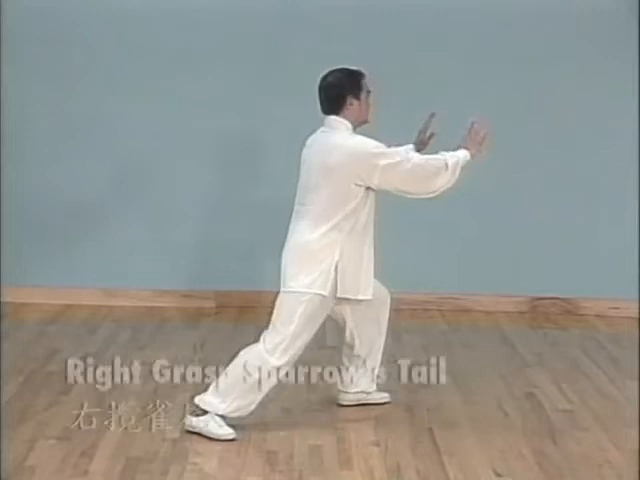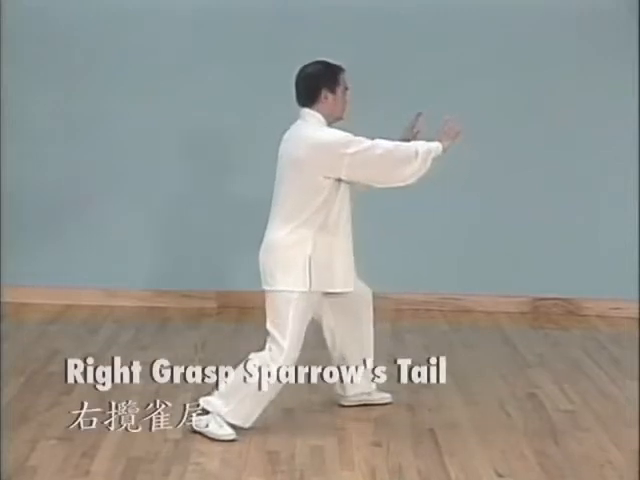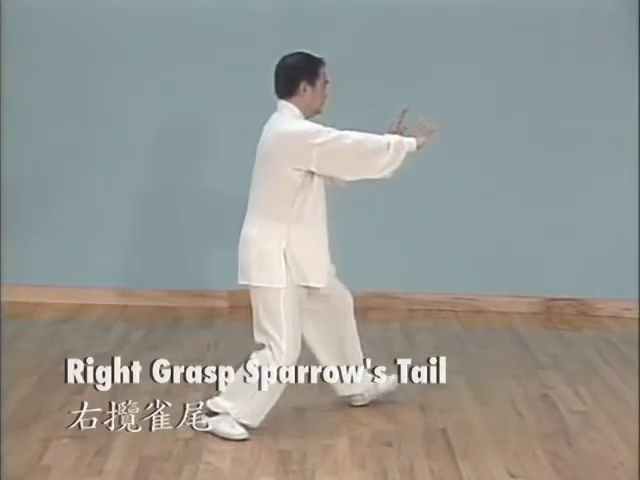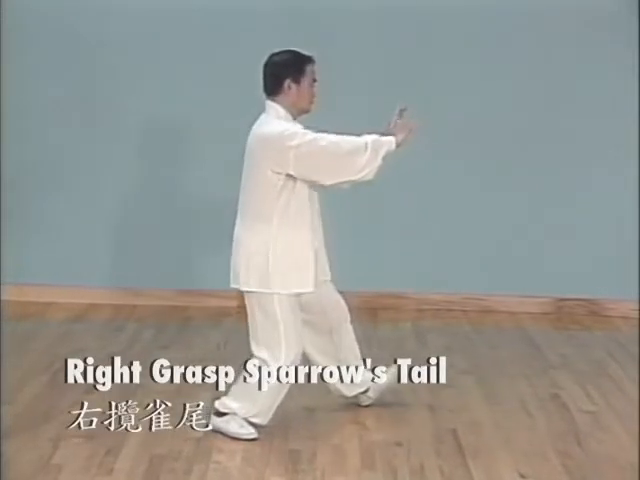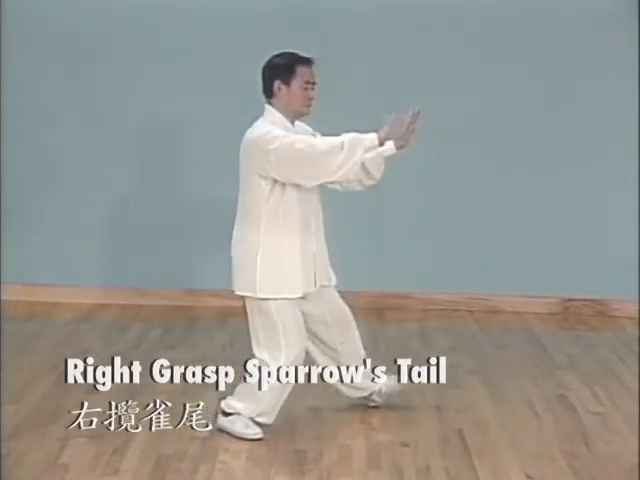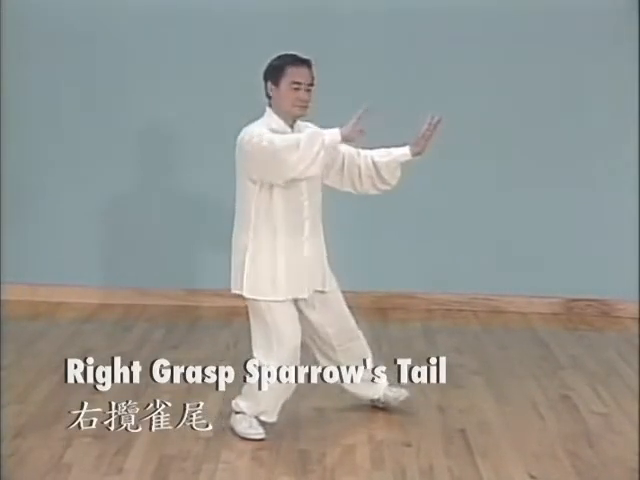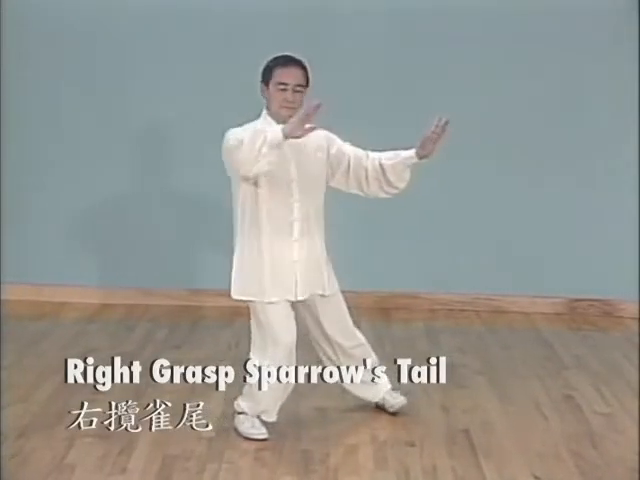
dt=0.5s
person 1, frame 1
left shoulder: (323, 141)
right shoulder: (353, 150)
right elbow: (422, 175)
left wrist: (413, 148)
right wrist: (465, 153)
left hip: (330, 259)
right hip: (317, 264)
left knee: (374, 303)
right knee: (280, 347)
left ankle: (356, 386)
right ankle: (211, 410)
person 1, frame 2
left shoulder: (304, 135)
right shoulder: (323, 142)
left elbow: (370, 157)
right elbow: (387, 164)
left wrist: (401, 144)
right wrist: (438, 146)
left hip: (313, 256)
right hip: (295, 261)
left knee: (355, 303)
right knee: (282, 351)
left ankle: (355, 387)
right ankle: (217, 412)
person 1, frame 3
left shoulder: (290, 130)
right shoulder: (294, 134)
left elbow: (344, 155)
right elbow: (354, 152)
left wrist: (389, 141)
right wrist: (410, 143)
left hip: (296, 253)
right hip: (276, 256)
left knee: (335, 307)
right knee: (281, 348)
left ankle: (358, 386)
right ankle: (226, 412)
person 1, frame 4
left shoulder: (285, 132)
right shoulder: (275, 135)
left elbow: (331, 160)
right elbow: (335, 156)
left wrist: (381, 141)
right wrist: (390, 142)
left hip: (293, 257)
right hip: (270, 261)
left knee: (330, 316)
right knee: (281, 351)
left ankle: (359, 385)
right ankle: (231, 411)
person 1, frame 5
left shoulder: (299, 134)
right shoulder: (263, 138)
left elbow: (342, 166)
right elbow: (324, 158)
left wrist: (393, 146)
right wrist: (375, 139)
left hip: (301, 259)
right hip: (269, 263)
left knee: (333, 323)
right knee: (284, 349)
left ankle: (365, 386)
right ankle: (237, 411)
person 1, frame 6
left shoulder: (309, 135)
right shoulder: (254, 139)
left elbow: (357, 167)
right elbow: (287, 155)
left wrist: (409, 152)
right wrist: (338, 135)
left hip: (307, 261)
right hip: (268, 263)
left knee: (337, 329)
right knee: (281, 346)
left ankle: (371, 388)
right ankle: (247, 411)
person 1, frame 7
left shoulder: (320, 141)
right shoulder: (247, 138)
left elbow: (367, 169)
right elbow: (242, 156)
left wrist: (415, 155)
right wrist: (283, 134)
left hip: (311, 261)
right hip: (265, 263)
left knee: (340, 332)
right knee: (277, 344)
left ankle: (376, 389)
right ankle: (250, 410)
